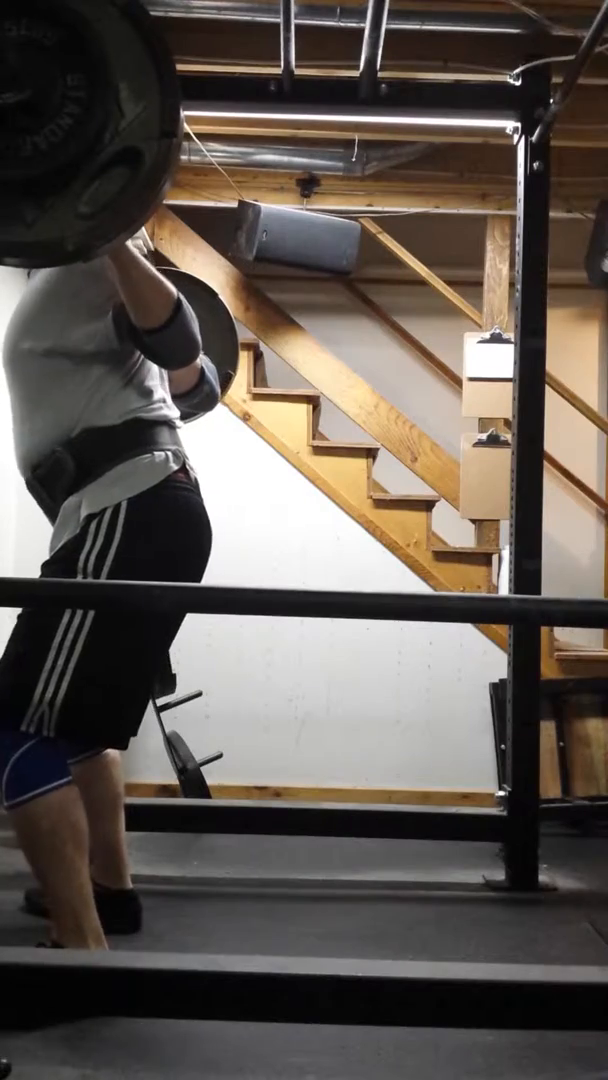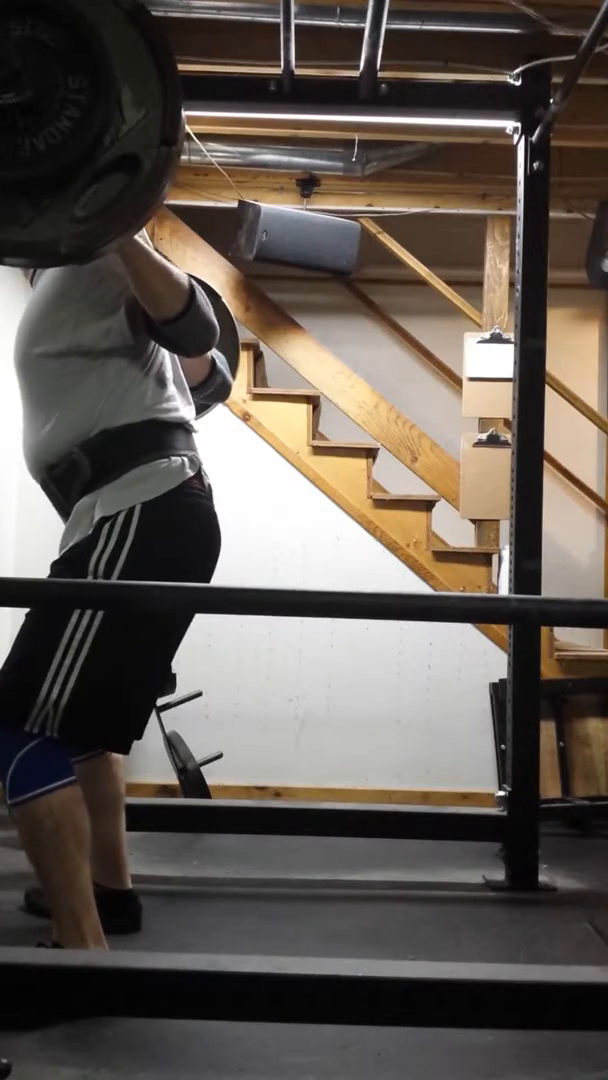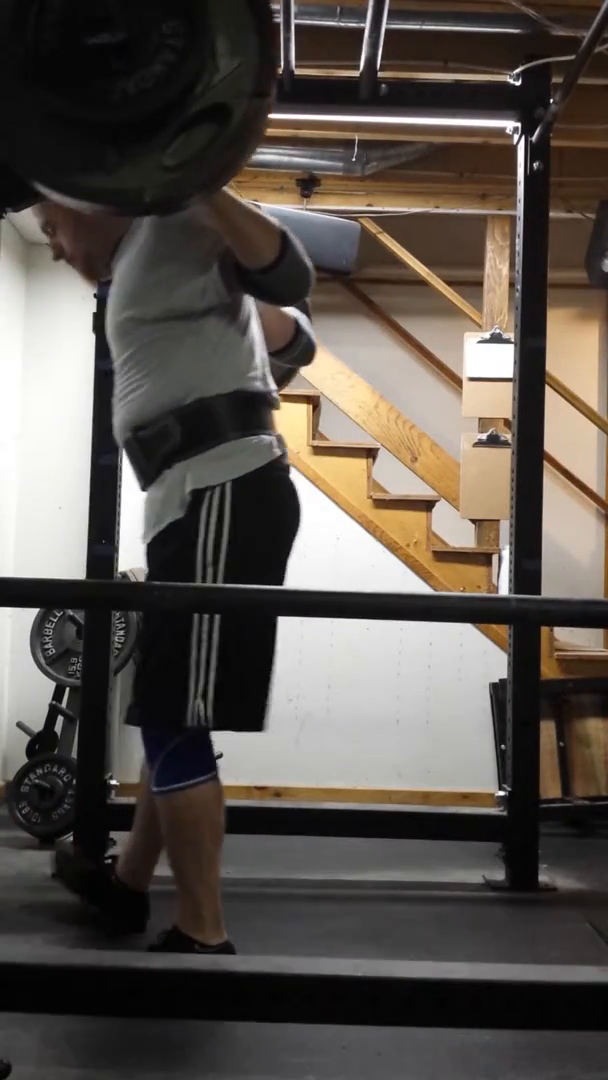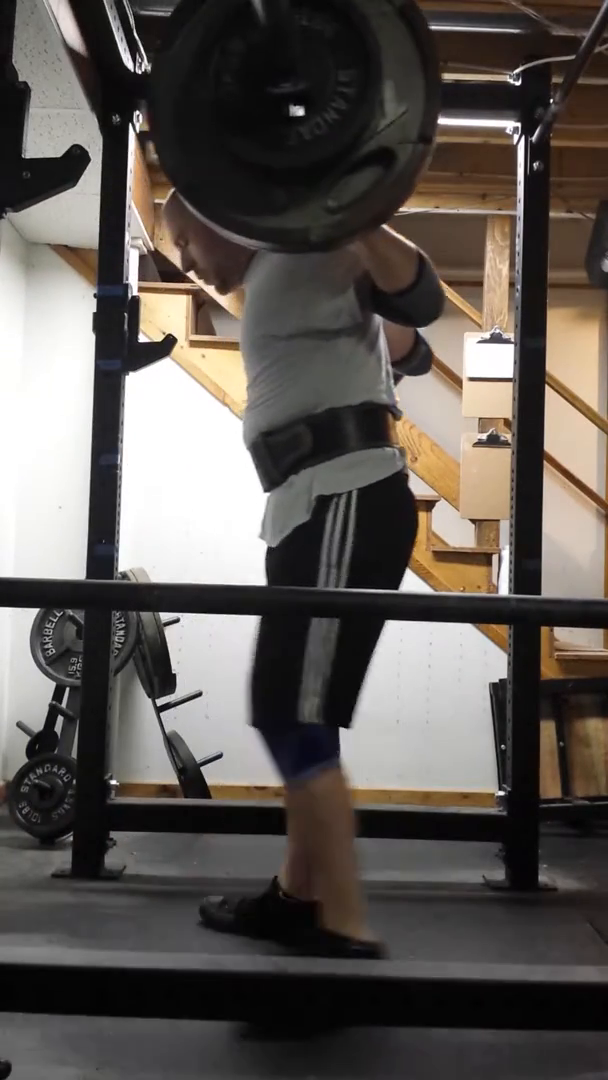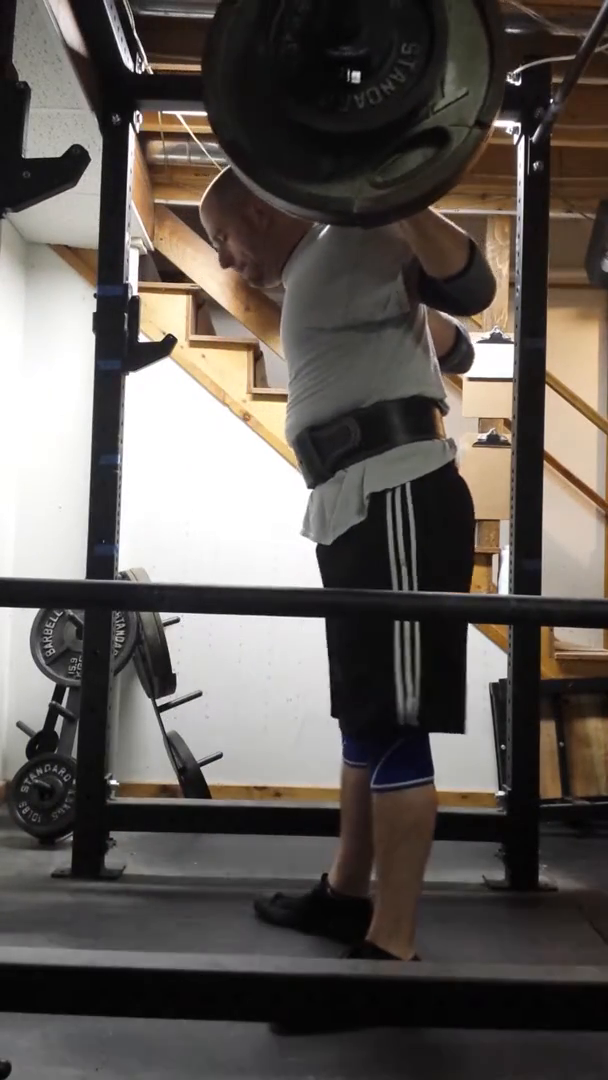
dt=1s
person 1, frame 1
left shoulder: (77, 267)
right shoulder: (80, 278)
left elbow: (173, 338)
right elbow: (194, 380)
left hip: (130, 518)
right hip: (145, 517)
right knee: (70, 717)
left ankle: (82, 947)
right ankle: (109, 888)
person 1, frame 2
left shoulder: (83, 261)
right shoulder: (73, 278)
left elbow: (192, 327)
right elbow: (206, 374)
left hip: (141, 519)
right hip: (146, 519)
right knee: (72, 715)
left ankle: (81, 947)
right ankle: (108, 889)
person 1, frame 3
left shoulder: (169, 230)
right shoulder: (156, 259)
left elbow: (285, 273)
right elbow: (291, 337)
left hip: (223, 495)
right hip: (202, 499)
left knee: (177, 721)
right knee: (168, 711)
left ankle: (202, 939)
right ankle: (130, 882)
person 1, frame 4
left shoulder: (302, 254)
right shoulder: (281, 279)
left elbow: (419, 297)
right elbow: (409, 347)
right wrist: (377, 340)
left hip: (348, 502)
right hip: (316, 508)
left knee: (293, 715)
right knee: (300, 714)
left ankle: (347, 933)
right ankle: (297, 897)
person 1, frame 5
left shoulder: (348, 241)
right shoulder: (321, 276)
left elbow: (469, 285)
right elbow: (451, 344)
right wrist: (418, 322)
left hip: (398, 500)
right hip: (357, 508)
left knee: (390, 723)
right knee: (364, 716)
left ankle: (391, 947)
right ankle: (347, 890)
